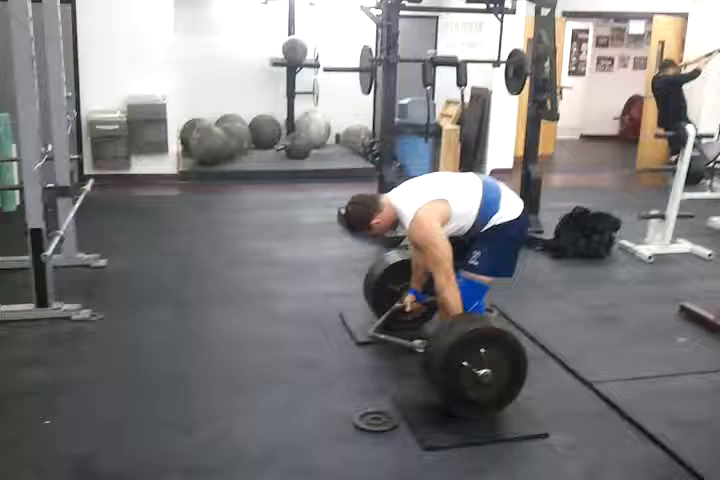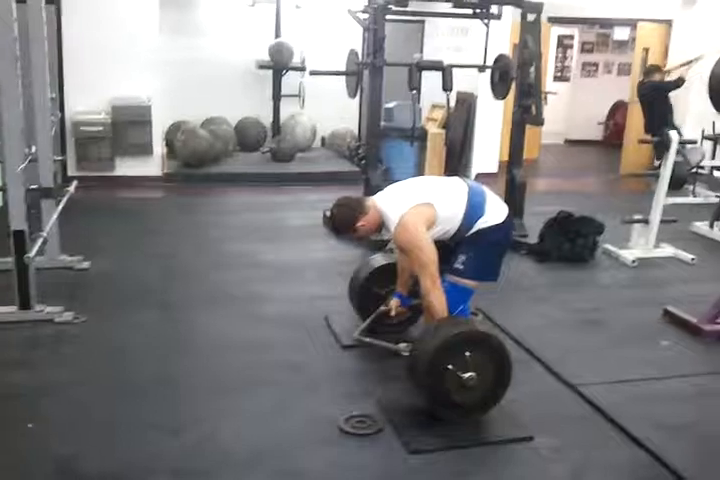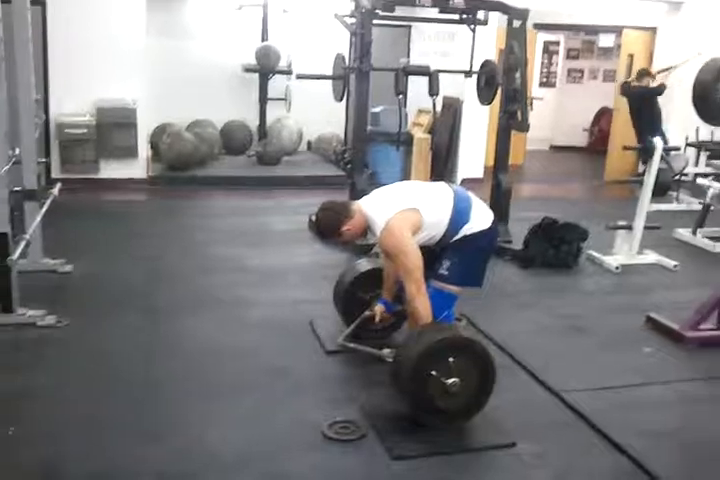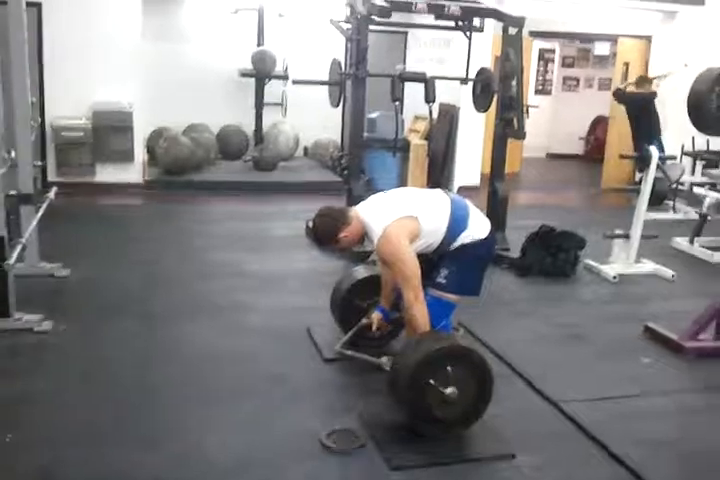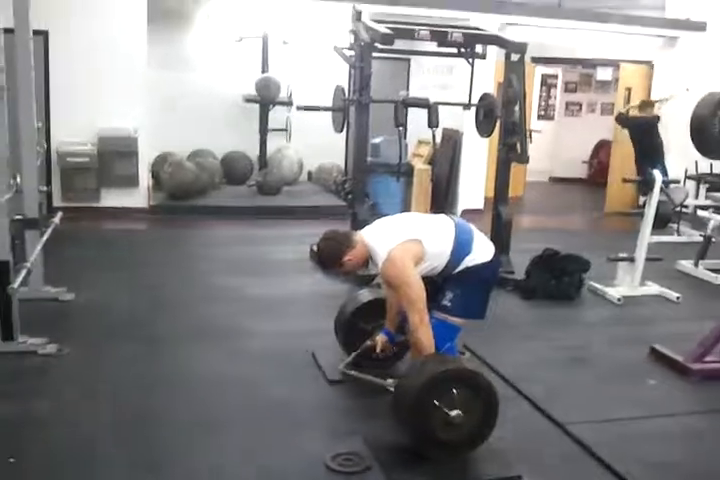
dt=0.1s
person 1, frame 1
left shoulder: (420, 220)
right shoulder: (398, 199)
left elbow: (446, 278)
right elbow: (420, 249)
right wrist: (415, 290)
left hip: (506, 218)
right hip: (479, 208)
left knee: (466, 295)
person 1, frame 2
left shoulder: (406, 224)
right shoulder: (383, 202)
left elbow: (431, 282)
right elbow: (406, 252)
right wrist: (401, 294)
left hip: (491, 223)
right hip: (465, 213)
left knee: (451, 298)
right knee: (426, 279)
person 1, frame 3
left shoulder: (391, 228)
right shoulder: (369, 206)
left elbow: (416, 288)
right elbow: (392, 258)
right wrist: (386, 300)
left hip: (475, 229)
right hip: (450, 217)
left knee: (435, 304)
right knee: (409, 282)
person 1, frame 4
left shoulder: (388, 236)
right shoulder: (366, 212)
left elbow: (414, 296)
right elbow: (390, 265)
right wrist: (383, 308)
left hip: (473, 237)
right hip: (447, 227)
left knee: (432, 313)
right knee: (407, 291)
person 1, frame 5
left shoulder: (393, 259)
right shoulder: (370, 236)
left elbow: (420, 319)
right elbow: (395, 289)
right wrist: (388, 331)
left hip: (477, 261)
right hip: (453, 250)
left knee: (438, 337)
right knee: (411, 316)
